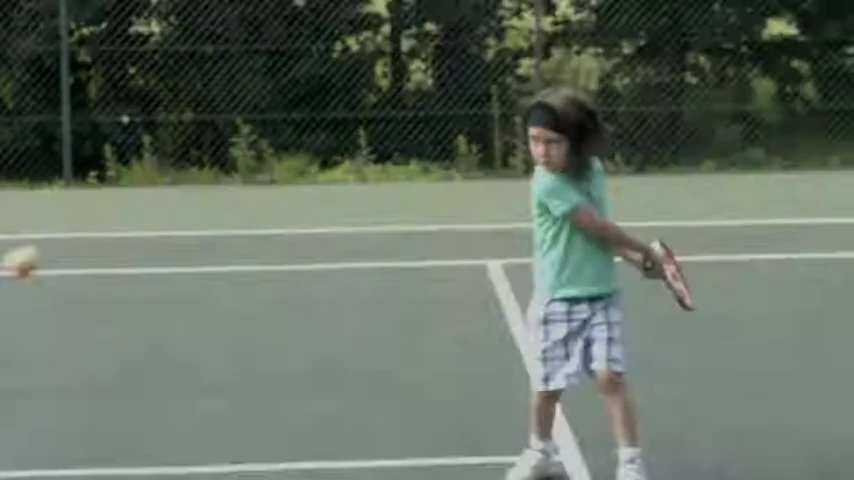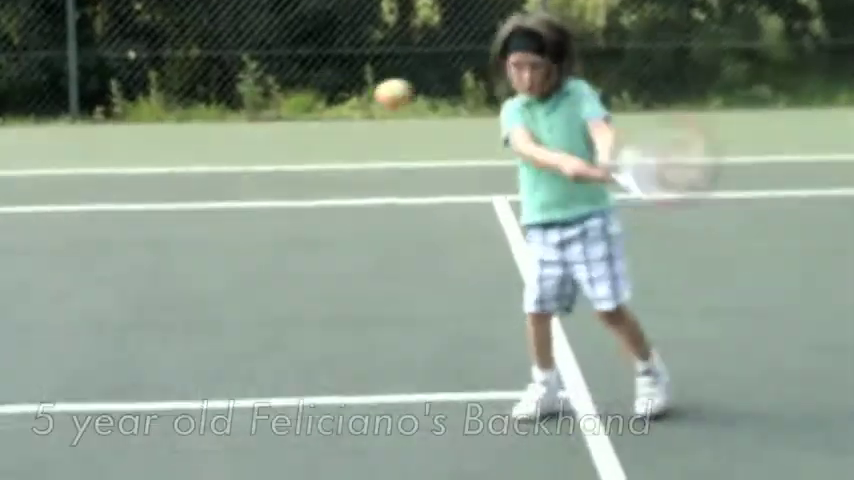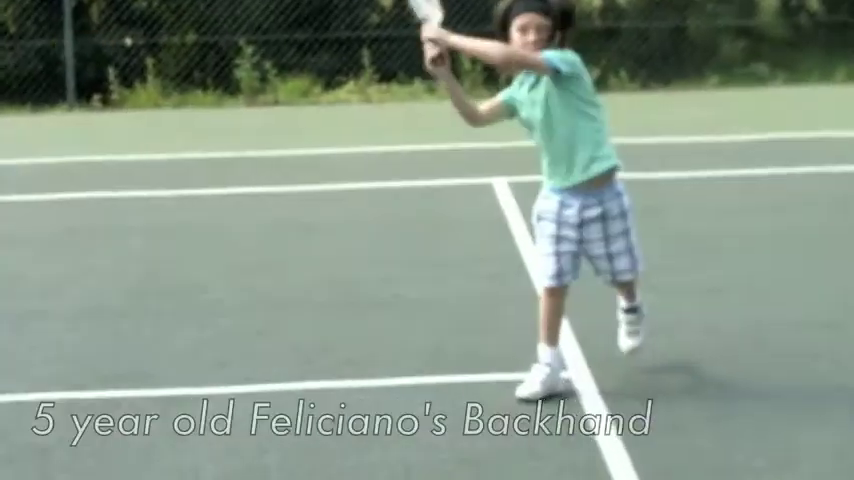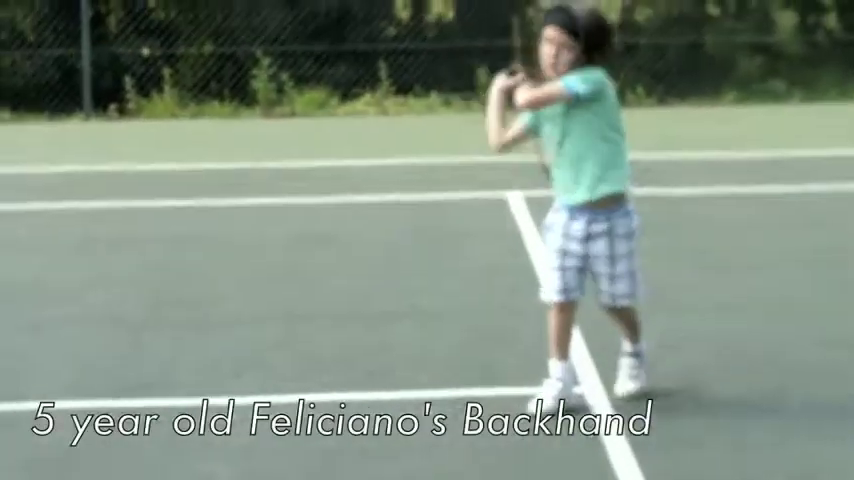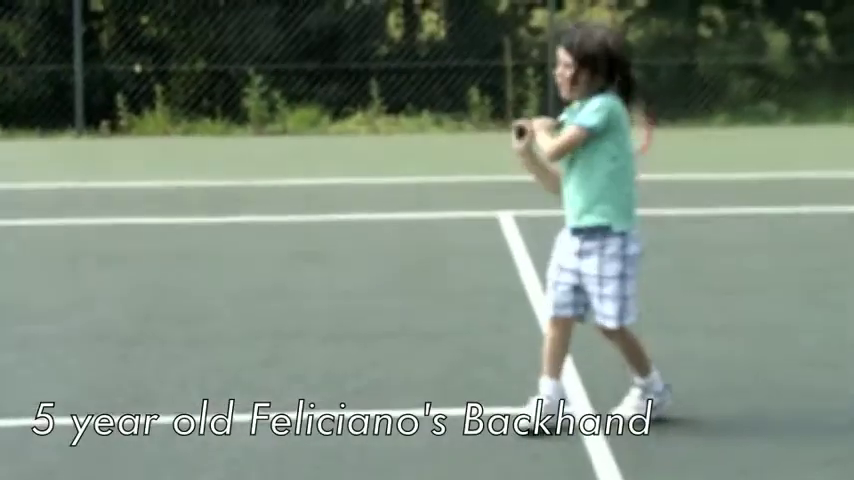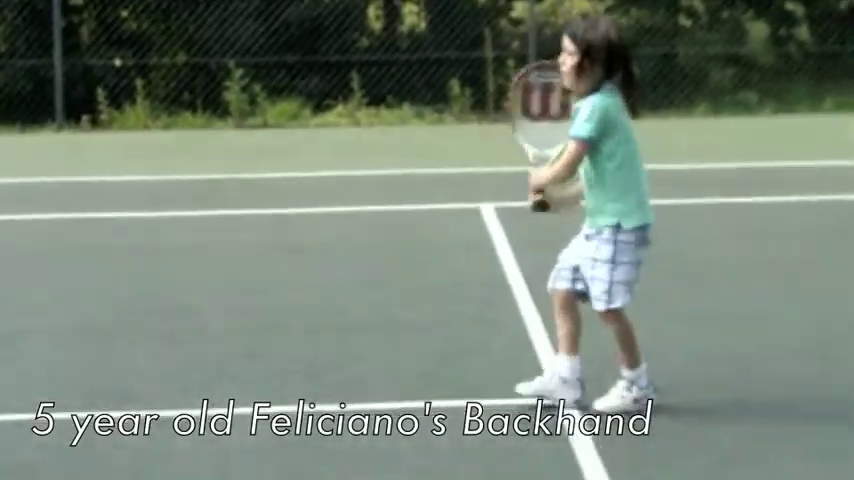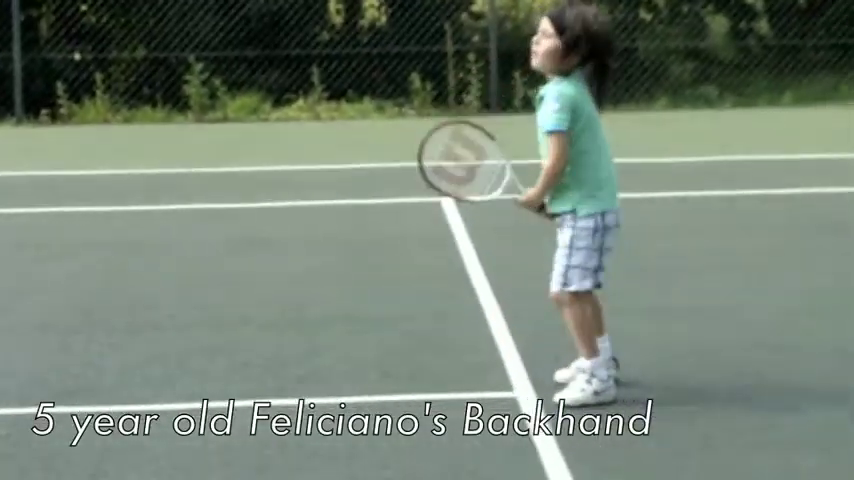
dt=0.2s
person 1, frame 1
left shoulder: (593, 170)
right shoulder: (547, 185)
right elbow: (598, 228)
left wrist: (629, 254)
right wrist: (642, 250)
left hip: (603, 297)
right hip: (559, 303)
left knee: (611, 377)
right knee: (548, 386)
person 1, frame 2
left shoulder: (580, 95)
right shoulder: (515, 110)
left elbow: (602, 133)
right elbow: (526, 149)
left wrist: (604, 162)
right wrist: (564, 163)
left hip: (590, 223)
right hip: (542, 229)
left knee: (610, 308)
right knee: (538, 312)
left ankle: (649, 373)
right ankle: (545, 387)
person 1, frame 3
left shoulder: (566, 62)
right shoulder: (520, 90)
left elbow: (506, 56)
right elbow: (477, 116)
left wrist: (449, 37)
right wrist: (443, 73)
left hip: (601, 195)
right hip: (558, 200)
left knee: (620, 274)
right knee: (552, 286)
left ankle: (630, 307)
right ankle: (549, 367)
person 1, frame 4
left shoulder: (592, 80)
right shoulder: (547, 101)
left elbow: (531, 96)
right elbow: (499, 141)
left wrist: (523, 88)
right wrist: (496, 92)
left hip: (607, 214)
right hip: (566, 215)
left knee: (617, 301)
right knee: (559, 300)
left ankle: (634, 352)
right ankle: (561, 384)
person 1, frame 5
left shoulder: (603, 107)
right shoulder: (576, 116)
left elbow: (555, 149)
right elbow: (553, 180)
left wrist: (541, 129)
right wrist: (526, 150)
left hip: (610, 238)
right hip: (576, 236)
left knee: (612, 324)
right knee: (559, 317)
left ankle: (651, 391)
right ankle: (548, 401)
person 1, frame 6
left shoulder: (596, 107)
right shoulder: (595, 103)
left elbow: (567, 167)
left wrist: (538, 178)
right wrist: (573, 194)
left hip: (620, 225)
right hip: (600, 223)
left knee: (608, 306)
right knee: (562, 290)
left ankle: (636, 385)
right ankle: (565, 376)
person 1, frame 7
left shoulder: (559, 95)
right shoulder: (573, 88)
left elbow: (557, 160)
left wrist: (537, 195)
right wrist: (550, 196)
left hip: (584, 210)
right hip: (587, 206)
left knee: (566, 291)
right knee: (579, 289)
left ankle: (597, 376)
right ankle: (599, 359)
